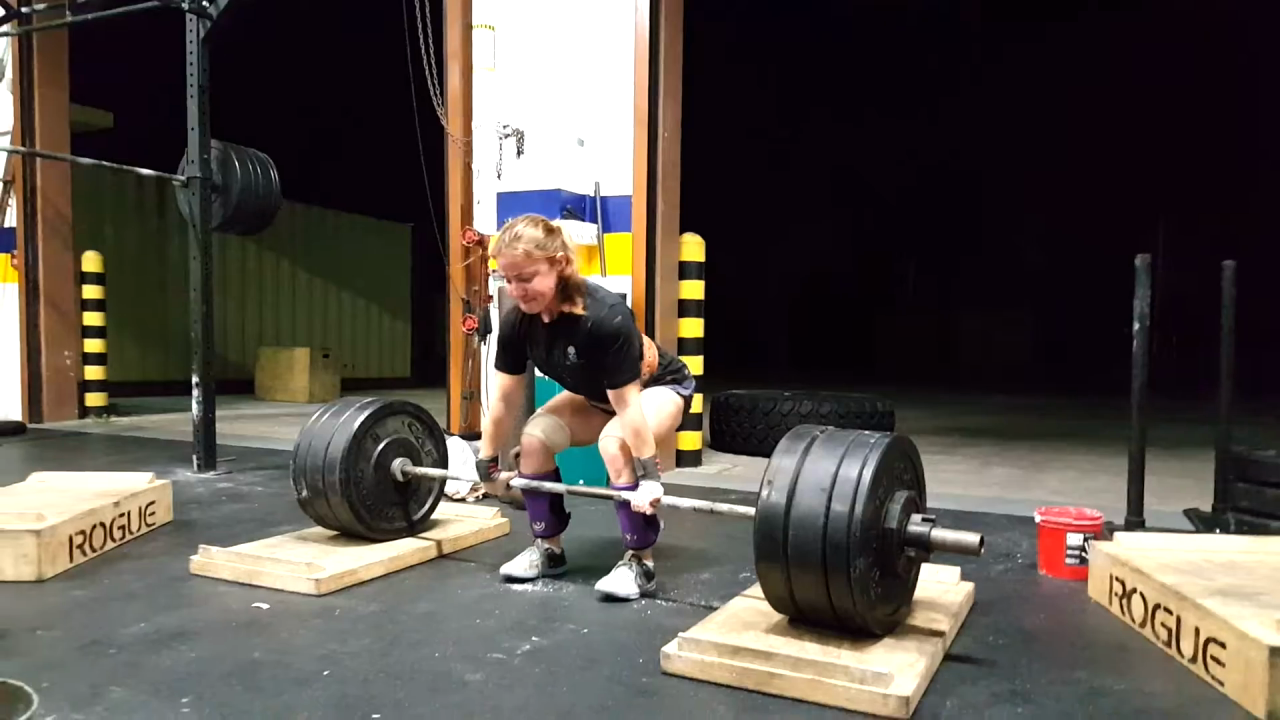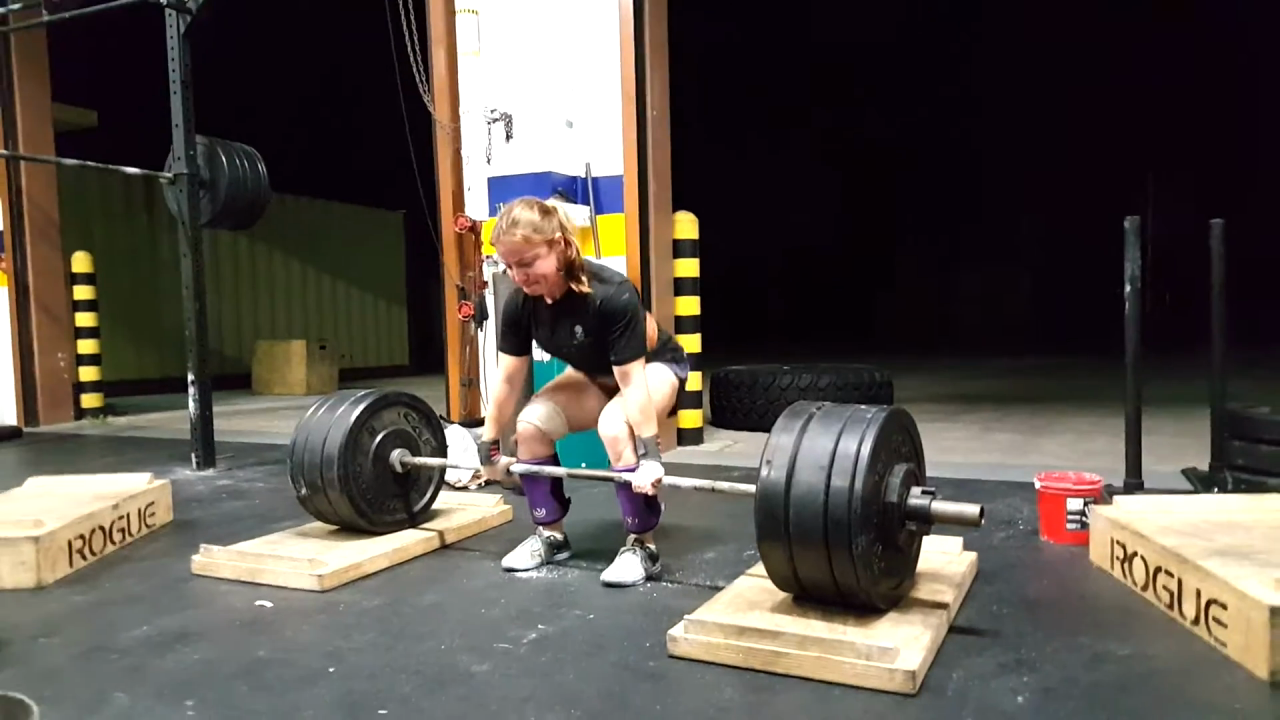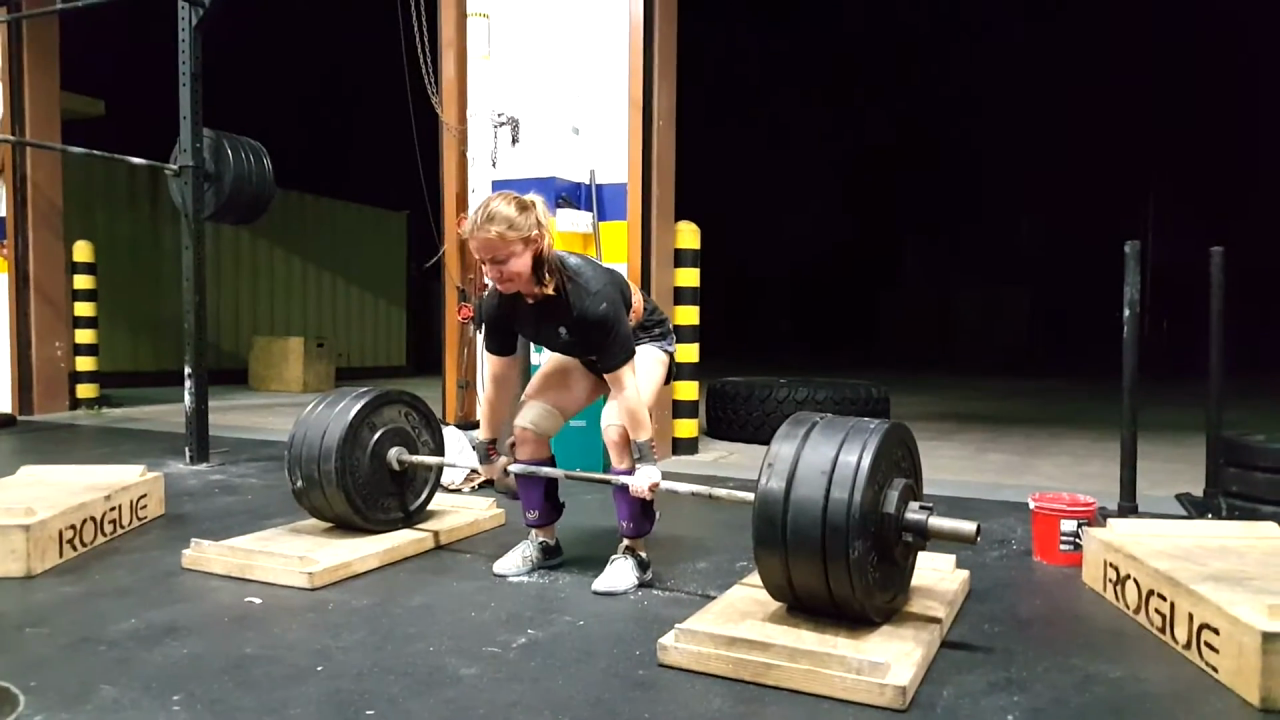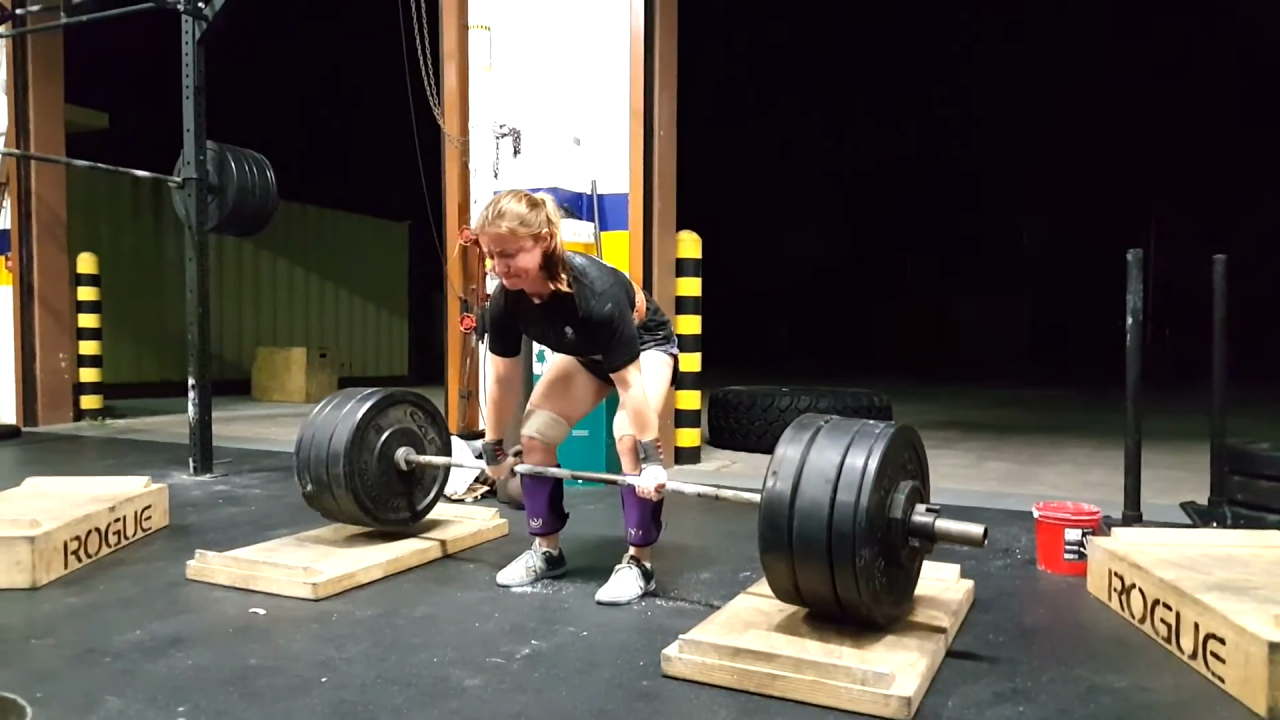
dt=0.4s
person 1, frame 1
left shoulder: (605, 317)
right shoulder: (516, 323)
left elbow: (627, 404)
right elbow: (505, 399)
left wrist: (649, 477)
right wrist: (487, 462)
left hip: (658, 386)
right hip: (595, 394)
left knee: (616, 443)
right knee: (535, 437)
left ankle: (639, 561)
right ankle: (548, 547)
person 1, frame 2
left shoulder: (611, 295)
right shoulder: (520, 304)
left elbow: (632, 382)
right elbow: (508, 379)
left wrist: (650, 456)
right wrist: (489, 446)
left hip: (654, 367)
right hip: (594, 379)
left knee: (615, 427)
right knee: (531, 423)
left ankle: (642, 545)
right ankle: (550, 534)
person 1, frame 3
left shoulder: (590, 292)
right shoulder: (499, 302)
left elbow: (623, 386)
right elbow: (500, 380)
left wrist: (646, 461)
right wrist: (487, 448)
left hip: (641, 339)
right hip: (579, 350)
left knee: (617, 428)
right knee: (527, 425)
left ankle: (633, 553)
right ankle: (542, 539)
person 1, frame 4
left shoulder: (597, 293)
right shoulder: (505, 302)
left elbow: (629, 385)
right elbow: (503, 380)
left wrist: (652, 460)
right wrist: (493, 448)
left hip: (644, 343)
right hip: (583, 352)
left knee: (629, 438)
right knee: (535, 434)
left ankle: (638, 563)
right ankle: (546, 549)
